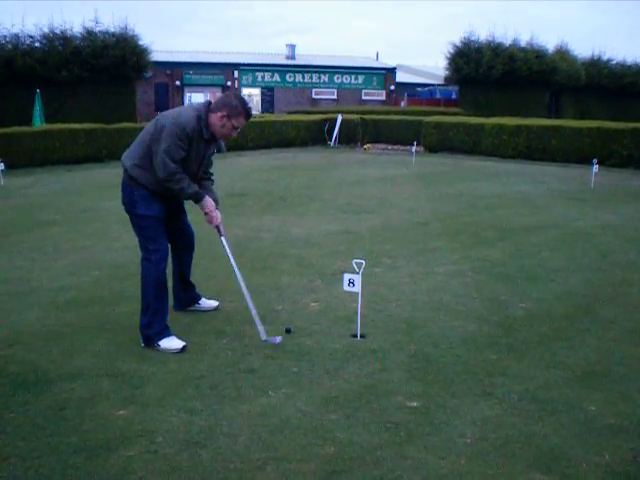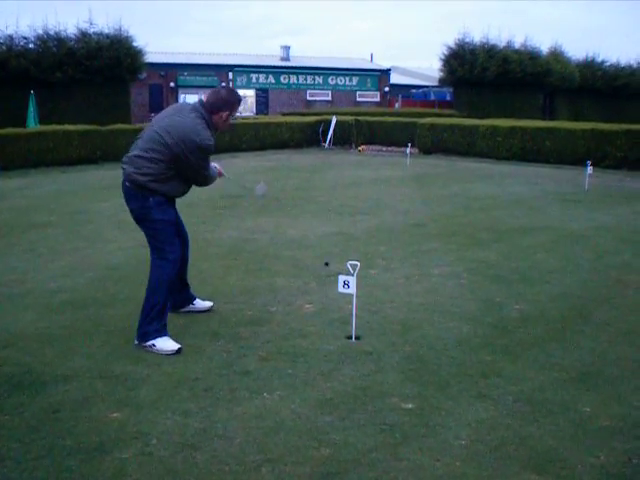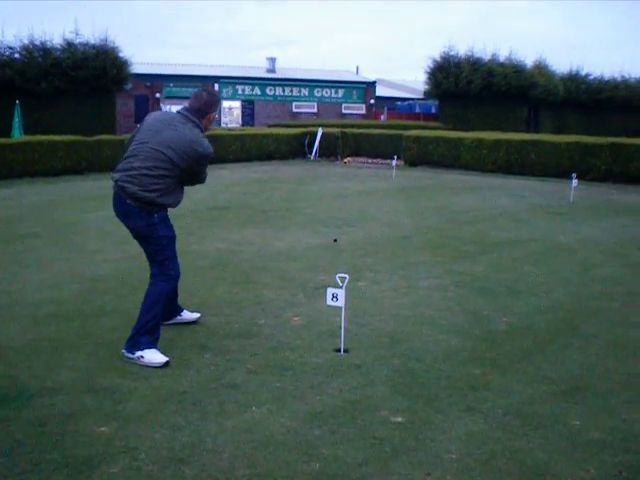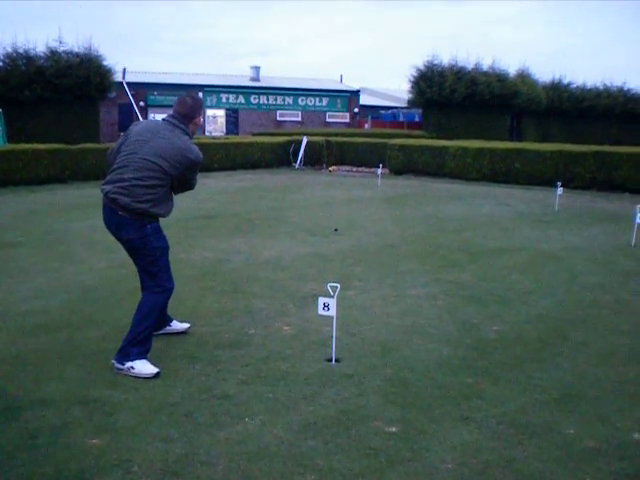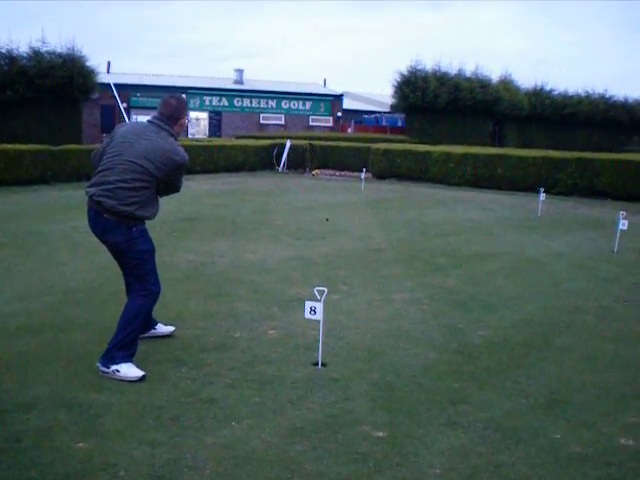
dt=0.4s
person 1, frame 1
left shoulder: (209, 133)
right shoulder: (181, 123)
left elbow: (203, 174)
right elbow: (167, 171)
left wrist: (209, 201)
right wrist: (200, 198)
left hip: (167, 191)
right hip: (142, 190)
left knee: (184, 241)
right knee: (156, 255)
left ankle: (186, 298)
right ankle: (154, 332)
person 1, frame 2
left shoulder: (182, 109)
right shoulder: (200, 137)
right elbow: (200, 178)
left wrist: (208, 167)
right wrist: (213, 171)
left hip: (142, 183)
right hip: (147, 193)
left knee: (179, 242)
right knee: (167, 256)
left ankle: (181, 298)
right ankle: (150, 333)
person 1, frame 3
left shoulder: (156, 117)
right shoulder: (200, 146)
left elbow: (130, 144)
right elbow: (194, 179)
left hip: (122, 196)
right hip: (146, 208)
left knee: (164, 258)
right knee: (166, 272)
left ankle: (169, 311)
right ankle: (139, 345)
person 1, frame 4
left shoulder: (142, 126)
right shoulder: (190, 153)
left elbow: (111, 157)
right elbow: (182, 186)
left hip: (111, 208)
right hip: (138, 220)
left knee: (153, 269)
right knee: (161, 284)
left ankle: (159, 321)
right ankle: (128, 356)
person 1, frame 5
left shoulder: (126, 128)
right shoulder: (176, 155)
left elbow: (96, 159)
right elbow: (168, 188)
left hip: (97, 210)
right hip: (123, 223)
left knee: (138, 272)
right knee: (147, 287)
left ankle: (144, 324)
right ankle: (114, 359)
